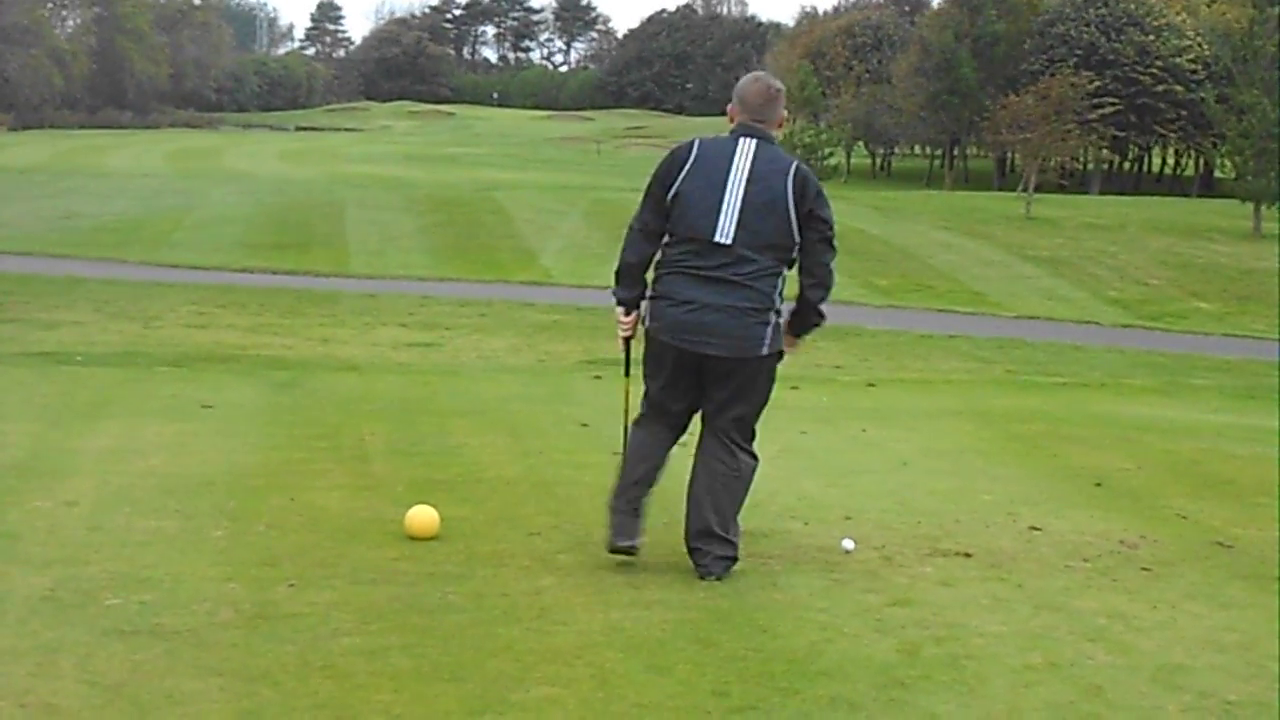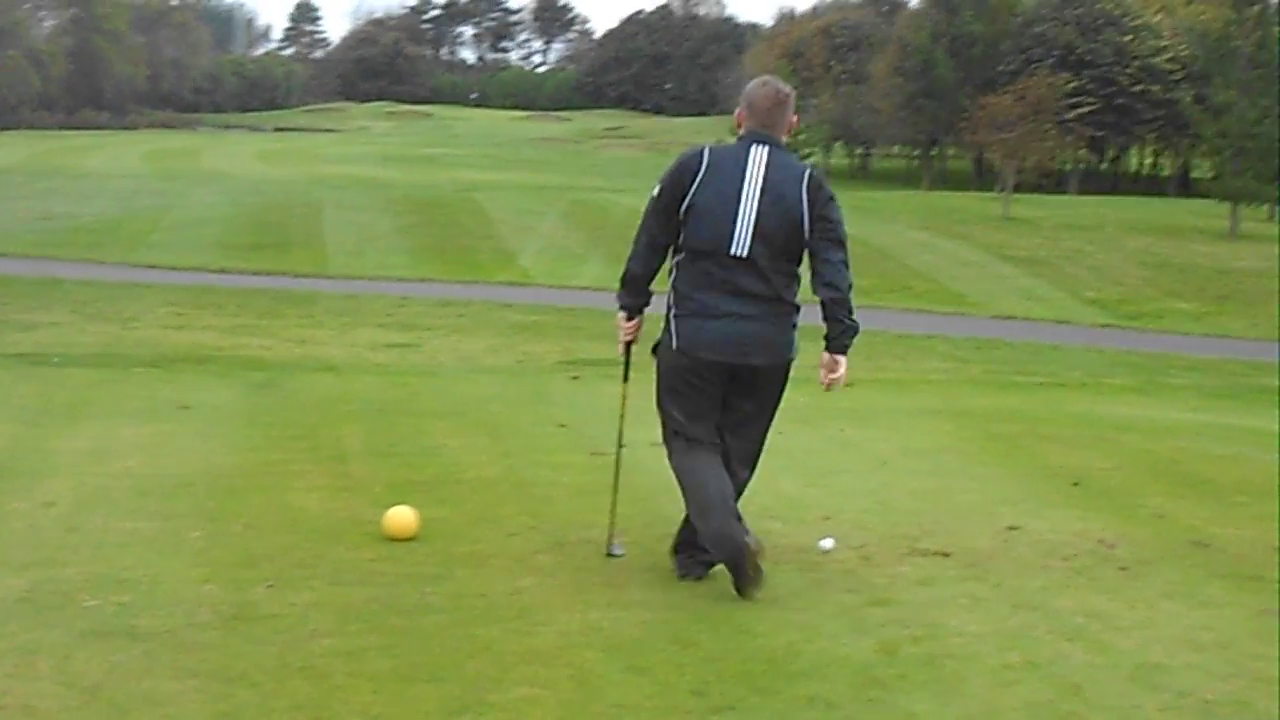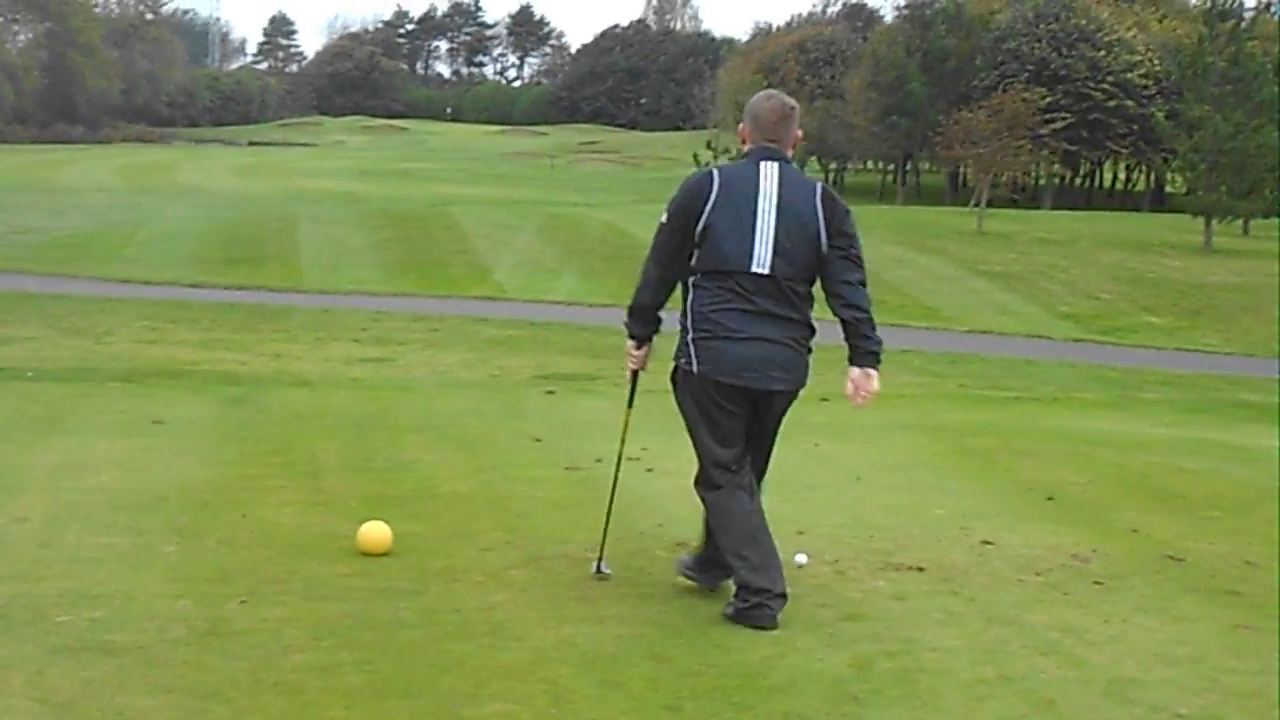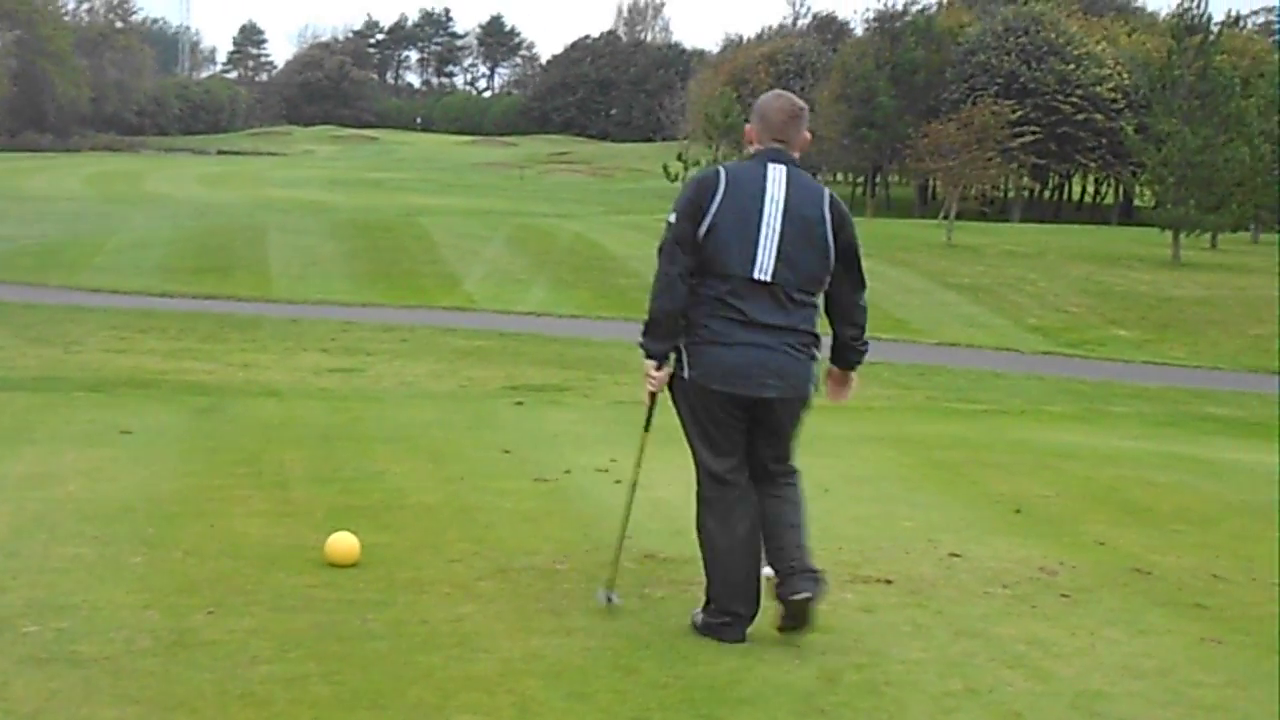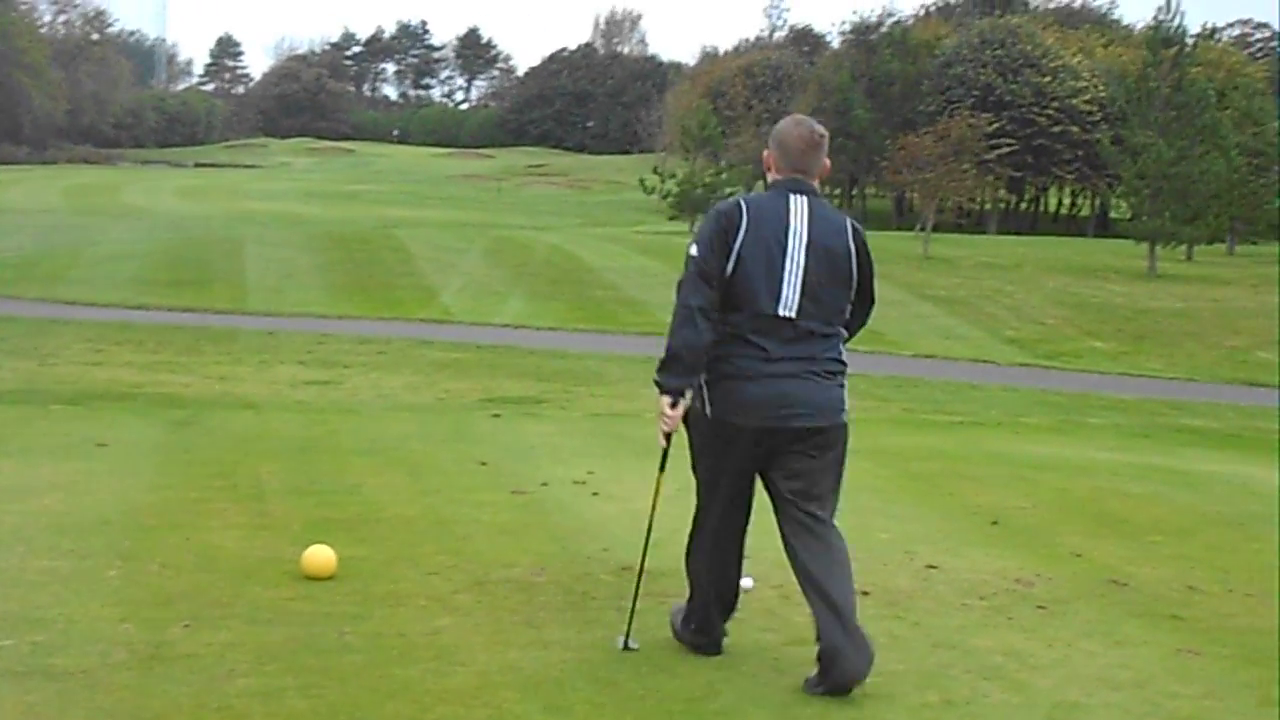
dt=0.2s
person 1, frame 1
left shoulder: (687, 156)
right shoulder: (798, 181)
left elbow: (643, 233)
right elbow: (819, 267)
left wrist: (628, 299)
right wrist: (797, 326)
left hip: (675, 319)
right hip: (749, 331)
left knee: (658, 419)
right knee: (730, 439)
left ankle: (625, 518)
right ankle: (712, 551)
person 1, frame 2
left shoulder: (695, 165)
right shoulder: (809, 186)
left elbow: (651, 241)
right elbow: (832, 268)
left wrist: (632, 304)
right wrist: (837, 341)
left hip: (695, 333)
right hip: (768, 341)
left knee: (689, 440)
right knee: (734, 449)
left ankle: (729, 538)
right ankle: (695, 549)
person 1, frame 3
left shoulder: (705, 186)
right shoulder: (821, 201)
left elbow: (661, 266)
right elbow: (848, 283)
left wrist: (640, 332)
right wrist: (864, 357)
left hip: (711, 356)
right hip: (783, 361)
left knee: (725, 474)
right knee: (745, 468)
left ankle: (761, 593)
right ankle: (715, 561)
person 1, frame 4
left shoulder: (710, 186)
right shoulder: (827, 206)
left elbow: (674, 274)
right elbow: (848, 295)
left wrist: (658, 350)
right wrist: (846, 361)
left hip: (712, 363)
right hip: (789, 368)
left knee: (723, 483)
right knee: (775, 474)
left ankle: (728, 611)
right ankle: (795, 581)
person 1, frame 5
left shoulder: (731, 218)
right shoulder: (848, 234)
left elbow: (695, 309)
right elbow: (856, 314)
left wrist: (675, 386)
left hip: (733, 397)
right hip: (816, 403)
left knee: (720, 512)
right knee: (812, 520)
left ankle: (703, 624)
right ankle: (844, 651)
